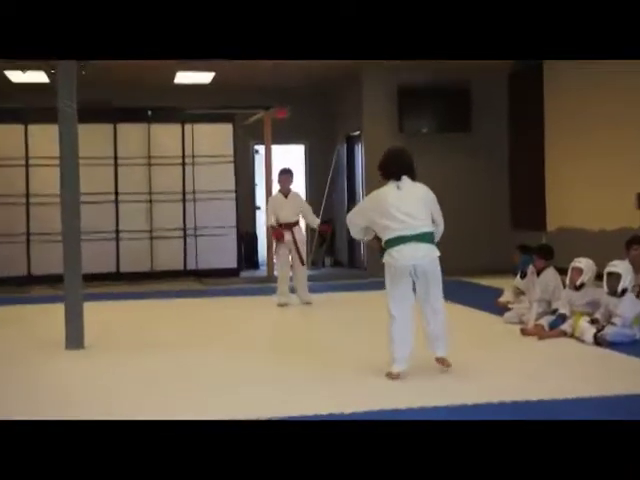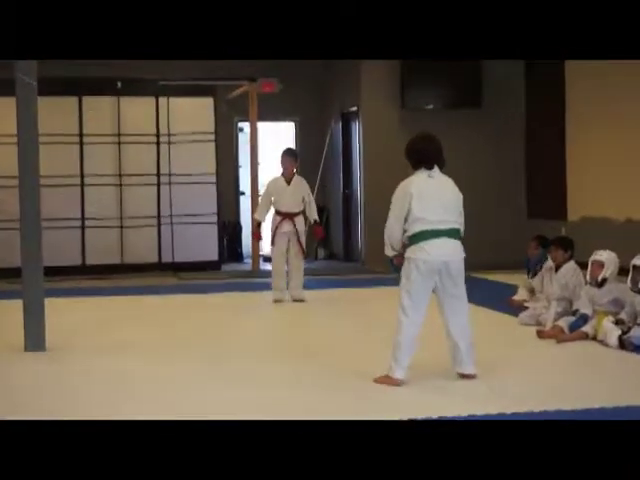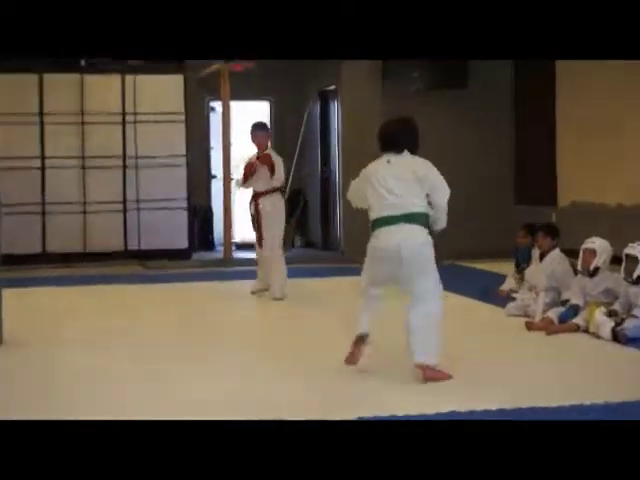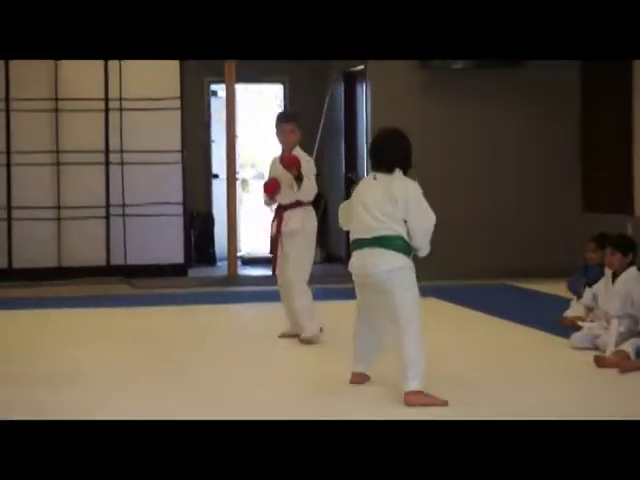
dt=0.7s
person 1, frame 1
left shoulder: (377, 197)
right shoulder: (423, 190)
left elbow: (353, 221)
right elbow: (439, 224)
left wrist: (374, 234)
left hip: (397, 256)
right hip: (426, 252)
left knee: (399, 311)
right knee: (434, 304)
left ankle: (398, 366)
right ankle: (440, 353)
person 1, frame 2
left shoulder: (407, 186)
right shoulder: (450, 185)
left elbow: (393, 226)
right elbow: (460, 224)
left wrist: (395, 252)
left hip: (421, 252)
right hip: (452, 250)
left knee: (410, 313)
right knee: (457, 310)
left ankle: (397, 372)
right ankle: (466, 366)
person 1, frame 3
left shoulder: (371, 170)
right shoulder: (421, 166)
left elbow: (354, 197)
right elbow: (441, 198)
right wrist: (436, 225)
left hip: (383, 237)
right hip: (415, 237)
left knee: (370, 289)
right knee: (427, 298)
left ankle: (361, 335)
right ankle: (426, 362)
person 1, frame 4
left shoulder: (363, 186)
right shoulder: (406, 186)
left elbow: (345, 218)
right elbow: (422, 225)
right wrist: (420, 248)
left hip: (361, 258)
right hip: (391, 259)
left knee: (368, 316)
right knee: (410, 322)
left ankle: (360, 370)
right ankle: (413, 388)
person 2, frame 1
left shoulder: (297, 197)
right shoulder: (273, 199)
left elbow: (307, 213)
right elbow: (271, 216)
left wrist: (320, 226)
right wrist: (274, 229)
left hip: (296, 234)
right hip: (281, 235)
left knee: (300, 266)
right knee: (282, 267)
left ankle: (304, 296)
right ankle: (283, 297)
person 2, frame 2
left shoulder: (302, 183)
right shoulder: (273, 183)
left elbow: (310, 204)
right elbow: (264, 204)
left wrist: (316, 223)
right wrist: (257, 225)
left hip: (297, 223)
right hip: (279, 223)
left knee: (297, 259)
right knee: (278, 260)
left ankle: (296, 292)
right ankle: (279, 292)
person 2, frame 3
left shoulder: (274, 158)
right shoulder: (252, 159)
left elbow: (279, 180)
right elbow: (243, 183)
left wrist: (270, 168)
right wrist: (246, 175)
left hip: (272, 204)
right hip: (258, 204)
left knee: (273, 246)
right knee: (261, 246)
left ankle: (278, 288)
right ankle: (264, 282)
person 2, frame 4
left shoulder: (303, 160)
right shoulder: (276, 163)
left elbow: (308, 193)
right elbow: (270, 200)
left wrist: (297, 175)
right wrist: (270, 193)
left hip: (300, 221)
right hip: (282, 222)
left knee: (294, 277)
right knee: (284, 277)
left ankle: (311, 326)
right ankle: (297, 325)
